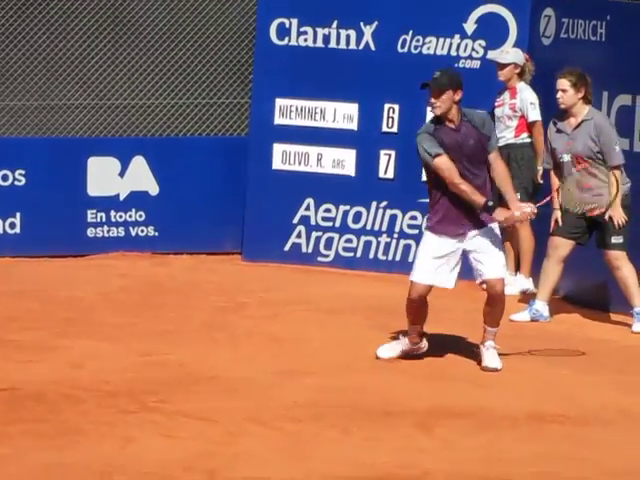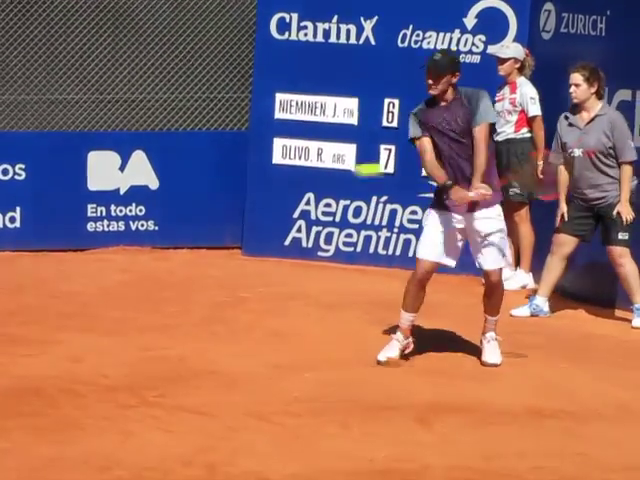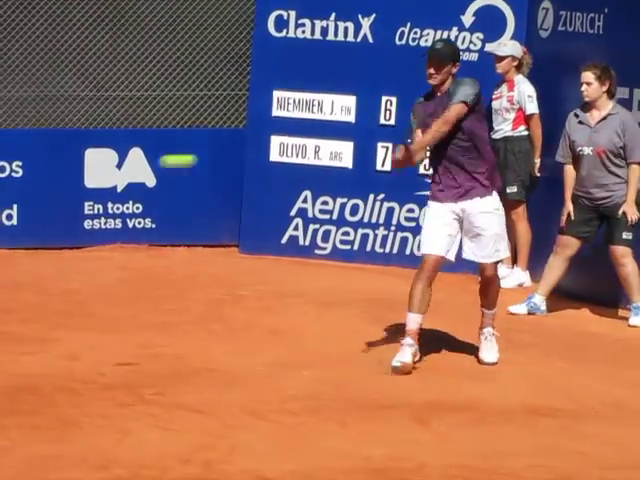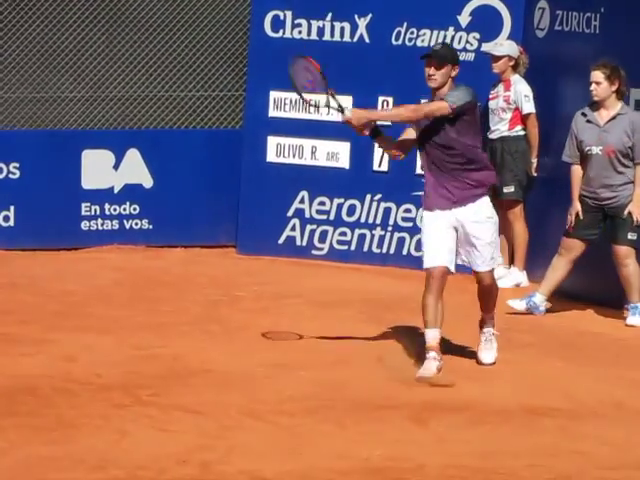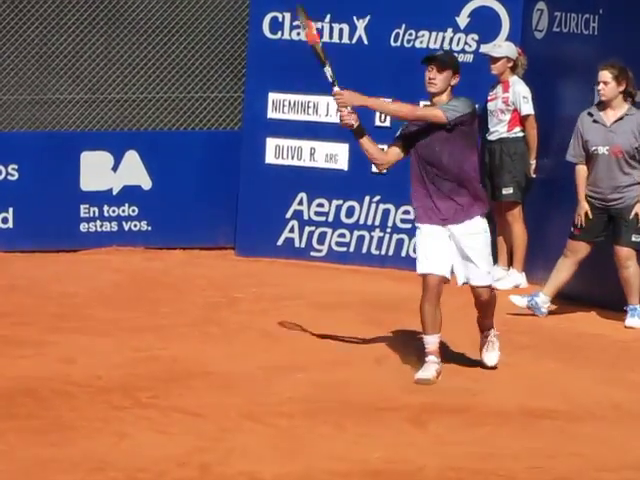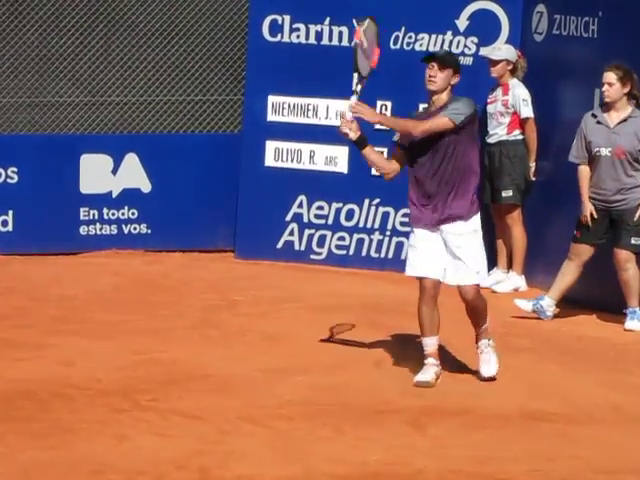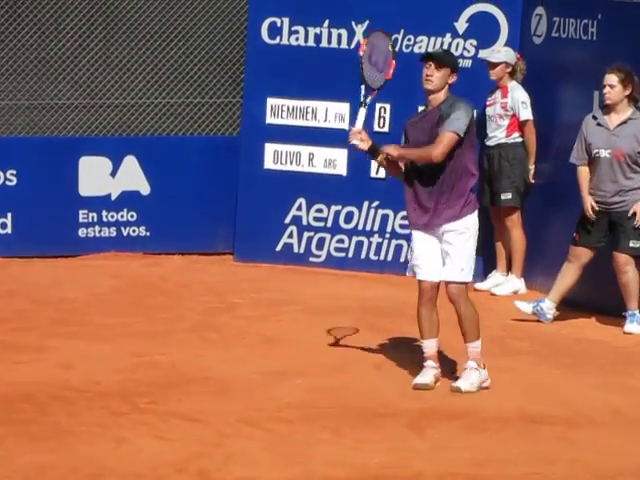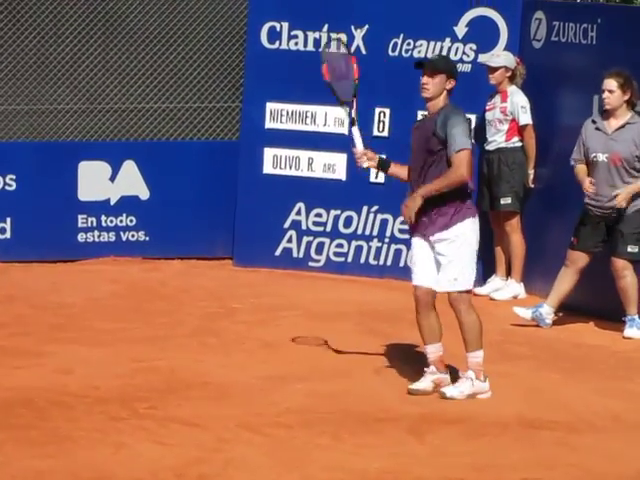
dt=0.1s
person 1, frame 1
left shoulder: (482, 122)
right shoulder: (427, 137)
left elbow: (497, 165)
right elbow: (453, 180)
left wrist: (513, 202)
right wrist: (491, 209)
left hip: (482, 225)
right hip: (442, 227)
left knee: (496, 287)
right knee: (417, 292)
left ankle: (489, 343)
right ankle: (413, 338)
person 1, frame 2
left shoulder: (475, 100)
right shoulder: (418, 116)
left elbow: (481, 145)
right elbow: (429, 161)
left wrist: (477, 186)
right wrist: (450, 187)
left hip: (485, 206)
right hip: (444, 208)
left knee: (494, 277)
right knee: (421, 271)
left ankle: (489, 336)
right ankle: (403, 337)
person 1, frame 3
left shoulder: (469, 88)
right shoulder: (421, 107)
left elbow: (446, 121)
right elbow: (421, 142)
left wrist: (414, 150)
right wrist: (406, 153)
left hip: (481, 197)
right hip: (444, 199)
left knee: (489, 271)
right knee: (428, 266)
left ankle: (487, 332)
right ankle: (409, 343)
person 1, frame 4
left shoulder: (464, 96)
right shoulder: (417, 117)
left elbow: (421, 111)
right elbow: (398, 149)
left wrist: (369, 114)
right wrist: (372, 131)
left hip: (474, 204)
right hip: (438, 206)
left knee: (485, 279)
right knee: (436, 278)
left ankle: (487, 331)
right ankle: (432, 354)
person 1, frame 5
left shoulder: (462, 107)
right shoulder: (412, 125)
left elbow: (414, 114)
right elbow: (385, 160)
left wrist: (363, 101)
right wrist: (356, 128)
left hip: (468, 217)
right hip: (430, 219)
left knee: (482, 291)
right knee: (431, 285)
left ankle: (489, 334)
right ankle: (432, 358)
person 1, frame 6
left shoulder: (464, 107)
right shoulder: (413, 124)
left elbow: (421, 129)
right elbow: (389, 169)
left wrist: (375, 116)
right wrist: (359, 138)
left hip: (462, 218)
right hip: (424, 221)
left knee: (469, 292)
right knee: (428, 288)
left ankle: (483, 341)
right ankle: (431, 361)
person 1, frame 7
left shoulder: (458, 110)
right shoulder: (414, 121)
left elbow: (436, 153)
right elbow: (405, 171)
left wrist: (396, 153)
right wrist: (371, 148)
left hip: (457, 217)
right hip: (424, 220)
left knee: (456, 290)
right knee: (426, 290)
left ankle: (476, 366)
right ankle: (432, 364)
person 1, frame 8
left shoulder: (454, 120)
right shoulder: (420, 127)
left elbow: (461, 172)
left wrist: (420, 196)
right wrist: (378, 161)
left hip: (456, 224)
right hip: (424, 227)
left knee: (459, 298)
right knee: (423, 297)
left ankle: (476, 377)
right ankle: (436, 370)
person 2, frame 1
left shoulder: (600, 123)
right shoulder: (555, 127)
left elbow: (616, 166)
right elbow: (554, 170)
left wrist: (616, 204)
right wrist: (556, 206)
left hip: (609, 203)
left knee: (615, 257)
right knee: (554, 249)
right ankle: (539, 307)
person 2, frame 2
left shoulder: (613, 119)
right shoulder: (564, 121)
right elbow: (561, 164)
right wrist: (562, 201)
left hip: (614, 198)
right hip: (581, 199)
left knee: (618, 254)
right knee: (558, 246)
right ankle: (540, 302)
person 2, frame 3
right shoulder: (574, 119)
right elbow: (569, 163)
right wrist: (567, 200)
left hip: (619, 198)
right hip: (585, 199)
right knee: (562, 247)
right ankle: (537, 300)
person 2, frame 4
right shoulder: (580, 119)
right elbow: (576, 163)
right wrist: (575, 199)
right hip: (590, 199)
right knee: (567, 249)
right ankle: (538, 300)
person 2, frame 5
right shoulder: (586, 119)
right elbow: (580, 163)
right wrist: (581, 200)
right hip: (594, 201)
right knee: (573, 251)
right ankle: (541, 300)
person 2, frame 6
right shoulder: (590, 120)
right elbow: (583, 164)
right wrist: (585, 200)
right hip: (597, 203)
right knee: (576, 255)
right ankle: (546, 304)
person 2, frame 7
right shoulder: (591, 121)
right elbow: (581, 162)
right wrist: (585, 196)
right hip: (597, 205)
right knee: (576, 256)
right ankle: (546, 307)
person 2, frame 8
right shoulder: (590, 125)
right elbow: (579, 163)
right wrist: (584, 180)
right hip: (594, 209)
right knee: (573, 261)
right ankle: (545, 312)
person 3, frame 1
left shoulder: (525, 93)
right shoulder: (502, 95)
left elbow: (538, 131)
right elbow: (500, 128)
left wrist: (539, 165)
right wrist: (497, 156)
left hip: (519, 156)
right hip: (501, 155)
left knee: (520, 219)
left ankle: (525, 278)
right ankle: (509, 273)
person 3, frame 2
left shoulder: (525, 88)
right shoulder: (502, 90)
left elbow: (538, 126)
right elbow: (500, 123)
left wrist: (539, 160)
right wrist: (496, 150)
left hip: (519, 151)
right hip: (501, 150)
left knee: (520, 214)
right knee: (507, 214)
left ankle: (525, 273)
right ankle: (509, 268)
person 3, frame 3
left shoulder: (523, 86)
right shoulder: (499, 88)
left elbow: (535, 124)
right elbow: (497, 121)
left wrist: (536, 158)
right wrist: (495, 149)
left hip: (516, 149)
right hip: (498, 148)
left knee: (517, 213)
right knee: (504, 212)
left ankle: (522, 271)
right ankle: (506, 266)
person 3, frame 4
left shoulder: (519, 86)
right shoulder: (496, 87)
left elbow: (532, 124)
right elbow: (494, 120)
left wrist: (533, 158)
right wrist: (492, 150)
left hip: (513, 149)
right hip: (494, 148)
left knee: (514, 213)
right knee: (500, 212)
left ankle: (519, 272)
right ankle: (503, 266)
person 3, frame 5
left shoulder: (518, 87)
right shoulder: (494, 89)
left elbow: (530, 125)
right elbow: (492, 122)
left wrist: (531, 159)
right wrist: (489, 151)
left hip: (511, 150)
right hip: (493, 150)
left knee: (513, 215)
right knee: (498, 214)
left ankle: (518, 273)
right ankle: (502, 267)
person 3, frame 6
left shoulder: (518, 90)
right shoulder: (494, 92)
left elbow: (530, 128)
right elbow: (492, 125)
left wrist: (531, 162)
right wrist: (489, 153)
left hip: (511, 153)
right hip: (492, 152)
left knee: (512, 217)
right knee: (498, 217)
left ankle: (517, 276)
right ankle: (501, 270)
person 3, frame 7
left shoulder: (517, 93)
right shoulder: (493, 94)
left elbow: (529, 130)
right elbow: (491, 127)
left wrist: (530, 165)
right wrist: (489, 156)
left hip: (510, 155)
right hip: (491, 155)
left knee: (511, 220)
right knee: (497, 219)
left ankle: (517, 279)
right ankle: (500, 273)
person 3, frame 8
left shoulder: (516, 97)
right shoulder: (492, 99)
left elbow: (528, 134)
right elbow: (491, 132)
left wrist: (530, 169)
right wrist: (488, 159)
left hip: (510, 160)
right hip: (490, 159)
left knee: (511, 225)
right knee: (496, 224)
left ankle: (516, 283)
right ankle: (500, 278)
